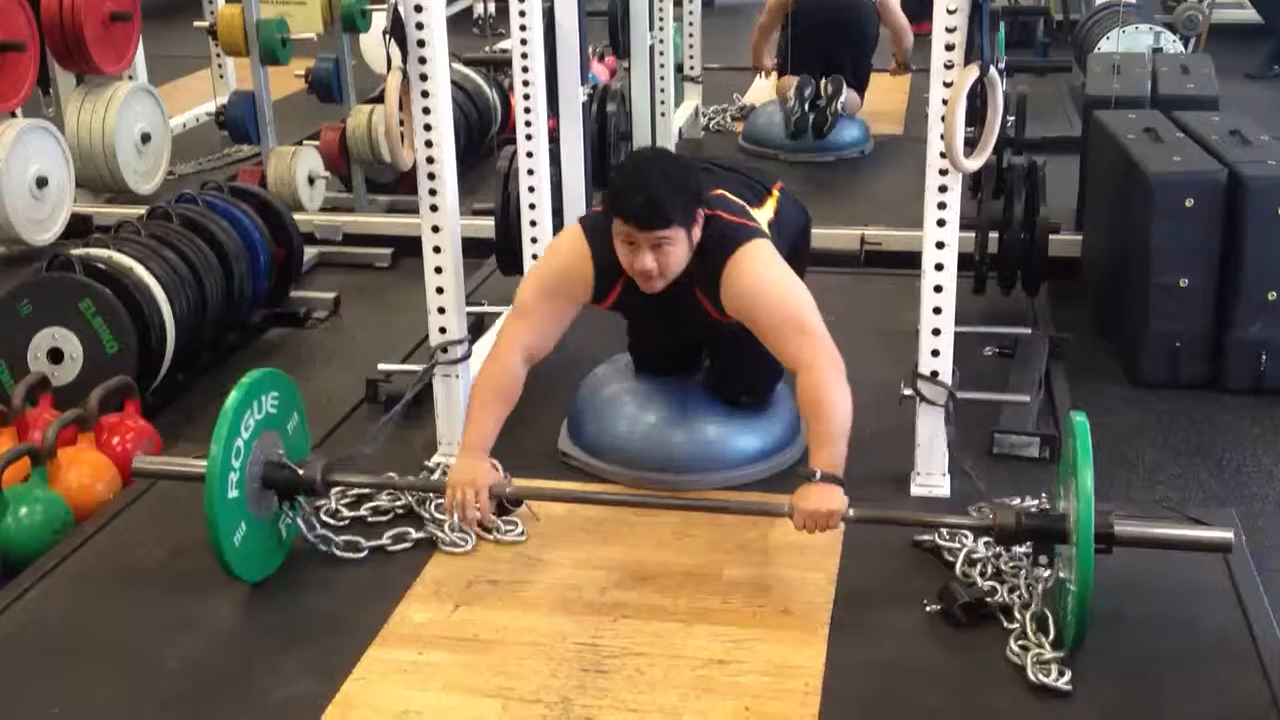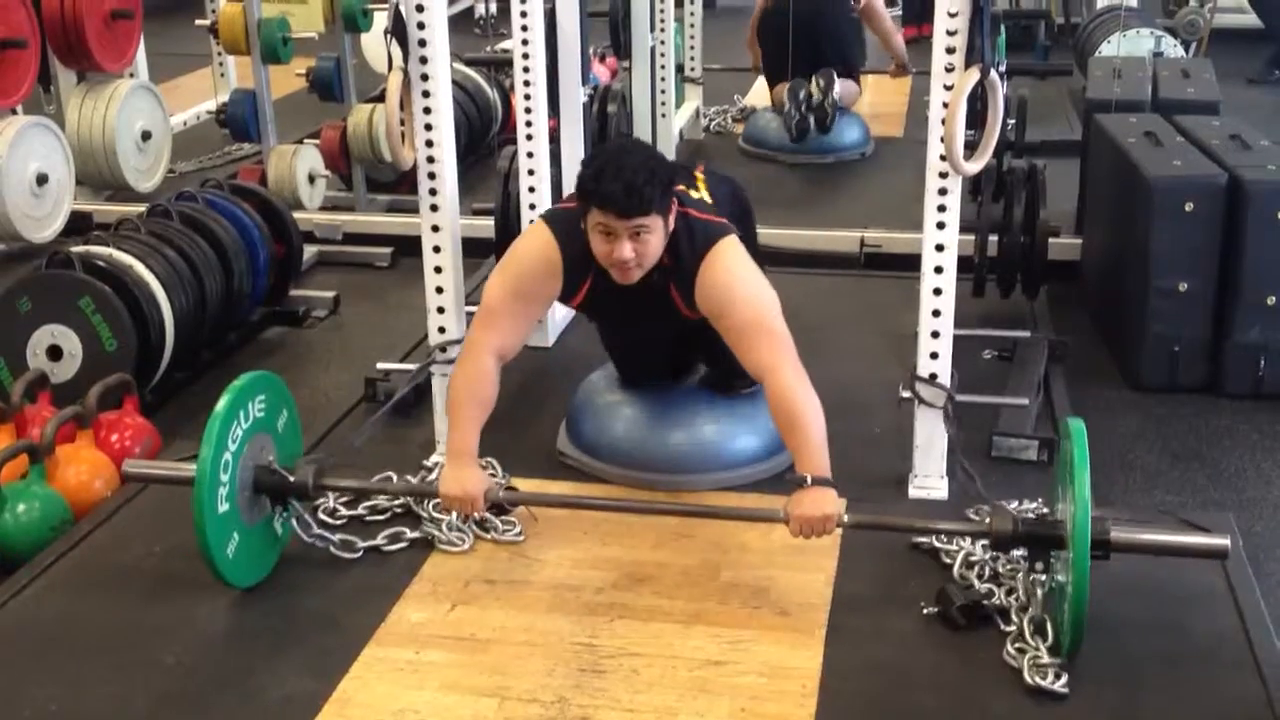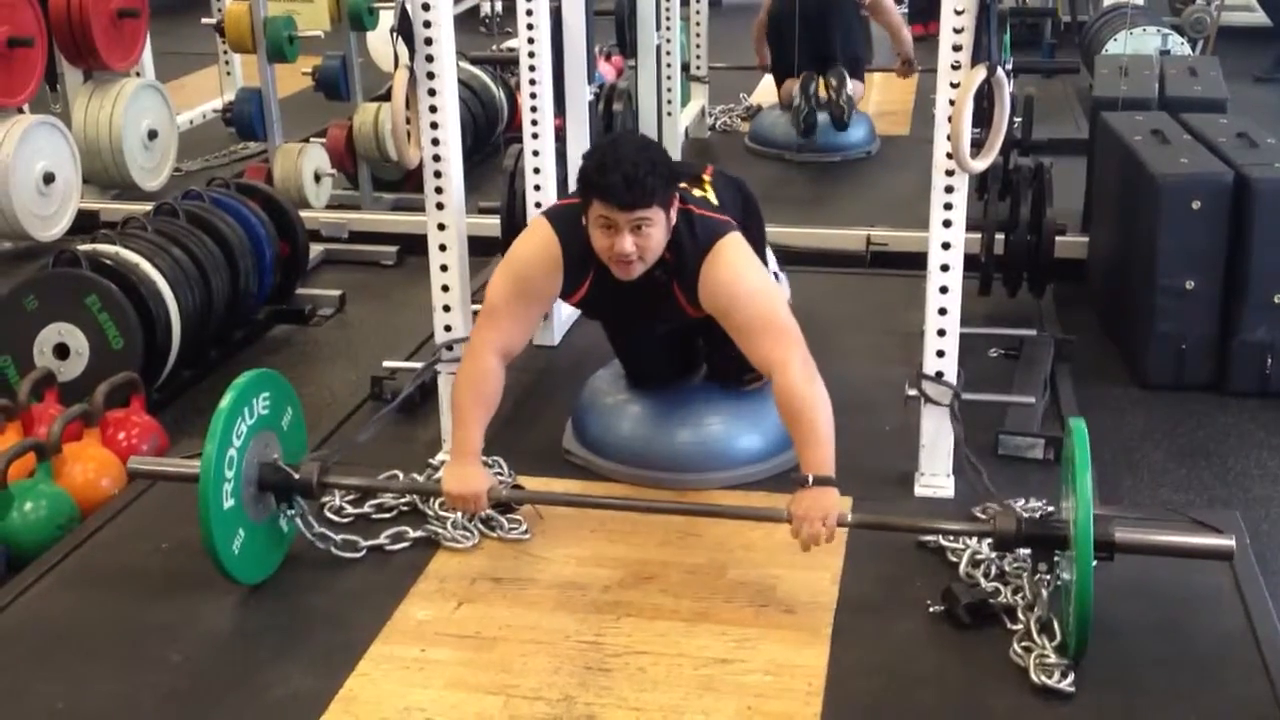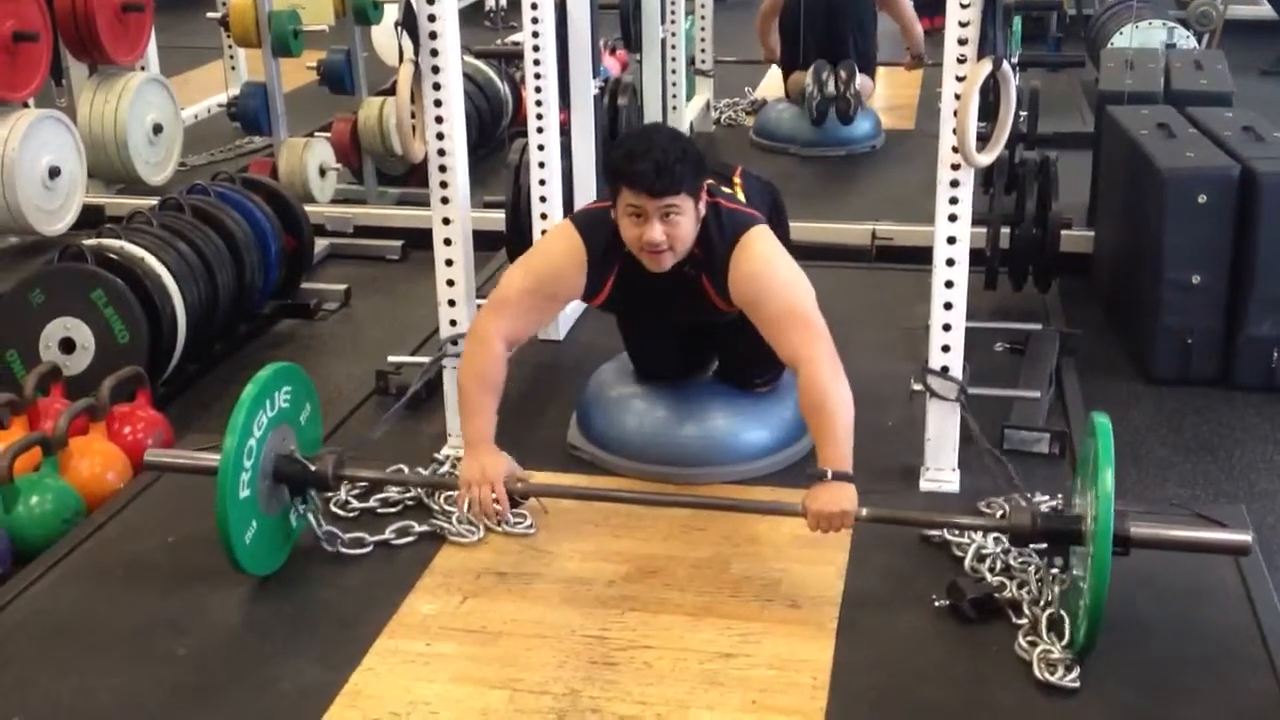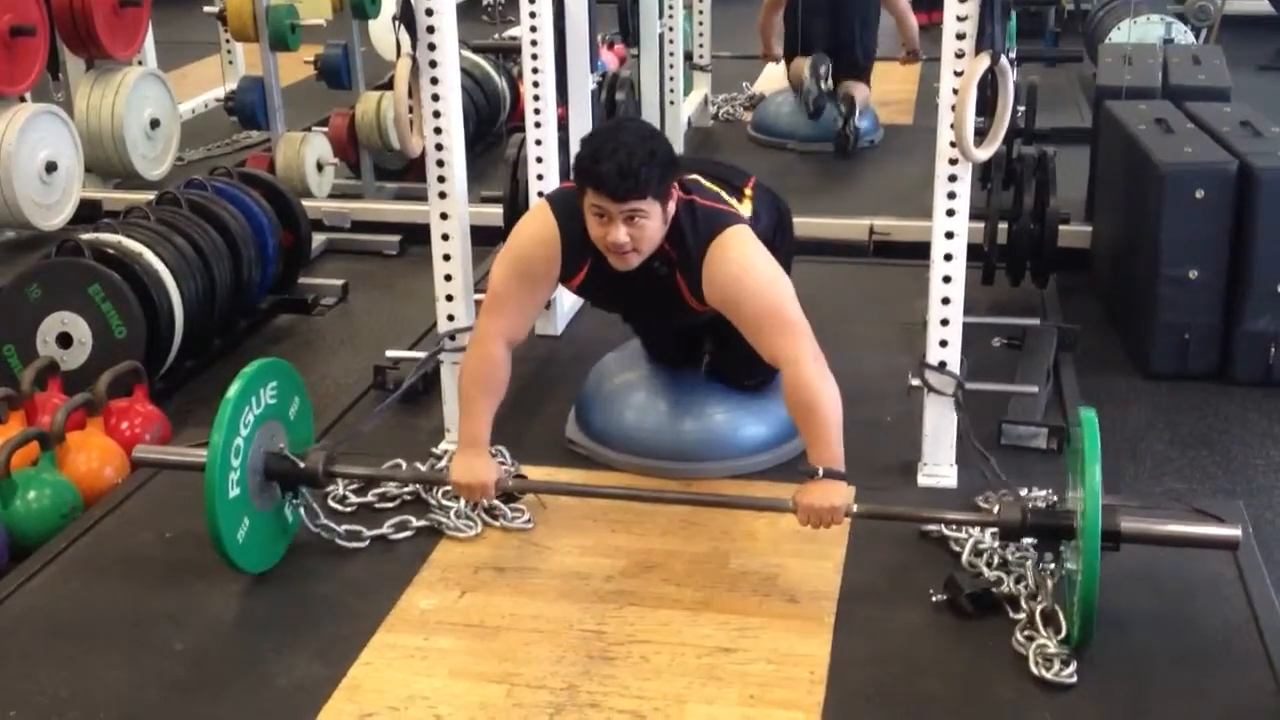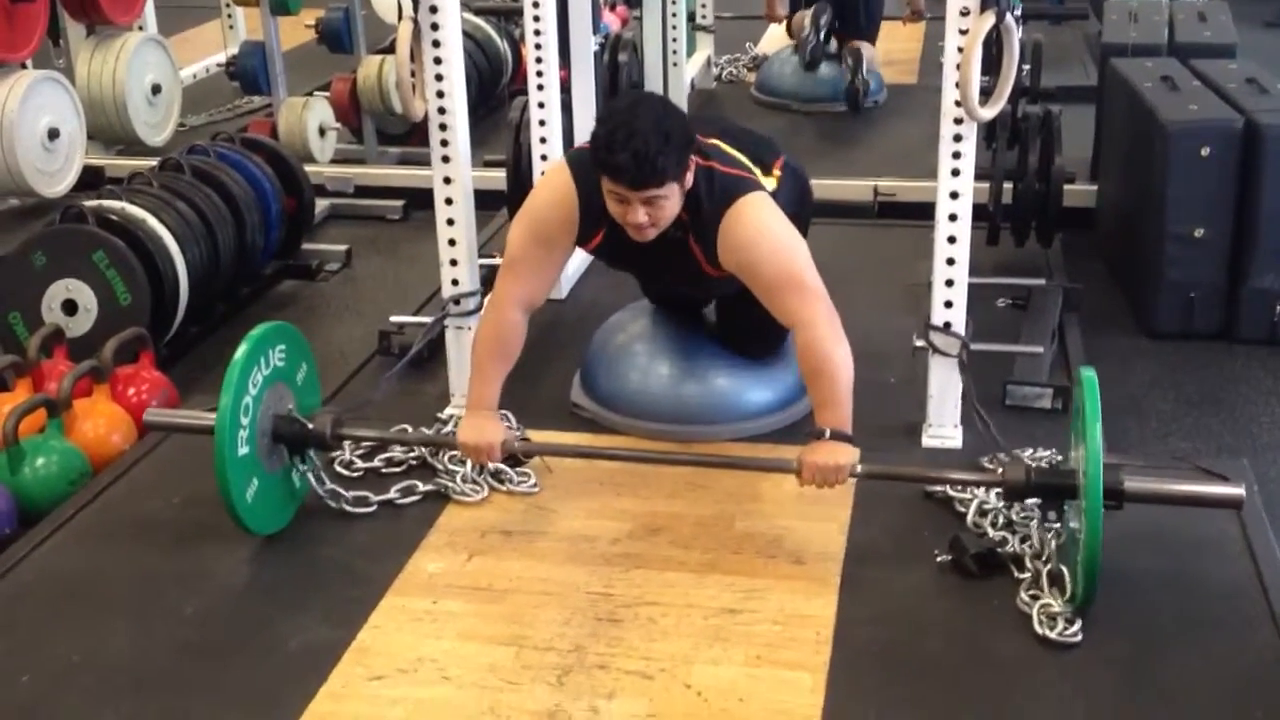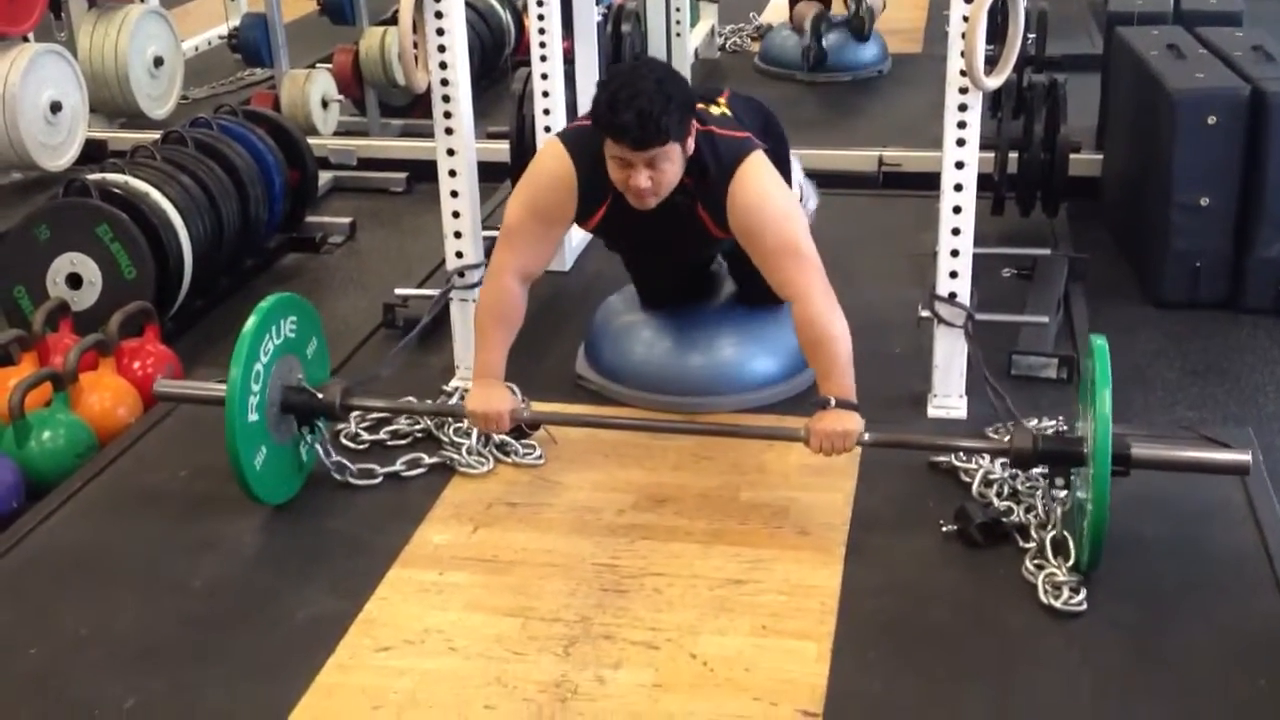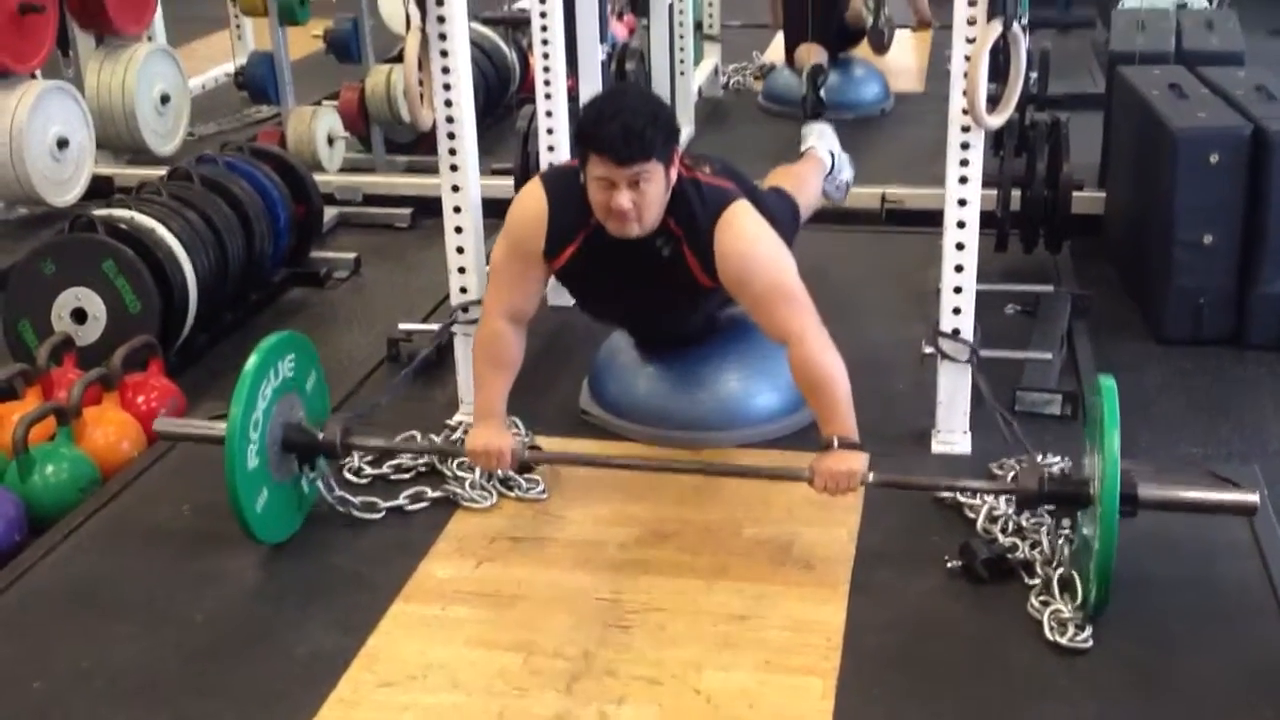
dt=0.5s
person 1, frame 1
left shoulder: (747, 261)
right shoulder: (584, 248)
left elbow: (820, 364)
right elbow: (515, 349)
left wrist: (824, 478)
right wrist: (473, 455)
left knee: (742, 392)
right knee: (658, 368)
right ankle: (699, 339)
person 1, frame 2
left shoulder: (715, 256)
right shoulder: (550, 244)
left elbow: (779, 368)
right elbow: (485, 349)
left wrist: (815, 483)
right wrist: (461, 461)
left knee: (735, 378)
right knee: (645, 378)
person 1, frame 3
left shoulder: (720, 254)
right shoulder: (550, 243)
left elbow: (790, 364)
right elbow: (488, 349)
left wrist: (817, 483)
right wrist: (465, 460)
left knee: (740, 373)
right knee: (654, 378)
left ankle: (768, 286)
right ankle: (685, 340)
person 1, frame 4
left shoulder: (749, 250)
right shoulder: (578, 245)
left elbow: (816, 357)
right elbow: (490, 333)
left wrist: (835, 477)
right wrist: (479, 448)
left knee: (752, 377)
right knee: (660, 374)
person 1, frame 5
left shoulder: (726, 249)
right shoulder: (549, 229)
left elbow: (798, 356)
right elbow: (494, 338)
left wrist: (827, 475)
right wrist: (473, 449)
left knee: (744, 376)
right knee: (668, 357)
person 1, frame 6
left shoulder: (743, 215)
right shoulder: (567, 189)
left elbow: (814, 319)
right elbow: (512, 302)
left wrist: (834, 435)
right wrist: (480, 410)
left knee: (753, 343)
person 1, frame 7
left shoulder: (743, 172)
right shoulder: (564, 165)
left elbow: (808, 291)
right elbow: (511, 274)
left wrist: (839, 404)
right wrist: (488, 380)
left knee: (761, 298)
right knee: (668, 301)
left ankle: (794, 191)
right ankle: (710, 259)
person 1, frame 8
left shoulder: (728, 225)
right shoulder: (541, 208)
left elbow: (802, 335)
right elbow: (504, 318)
left wrist: (842, 444)
right wrist: (489, 421)
left knee: (780, 209)
left ankle: (820, 156)
